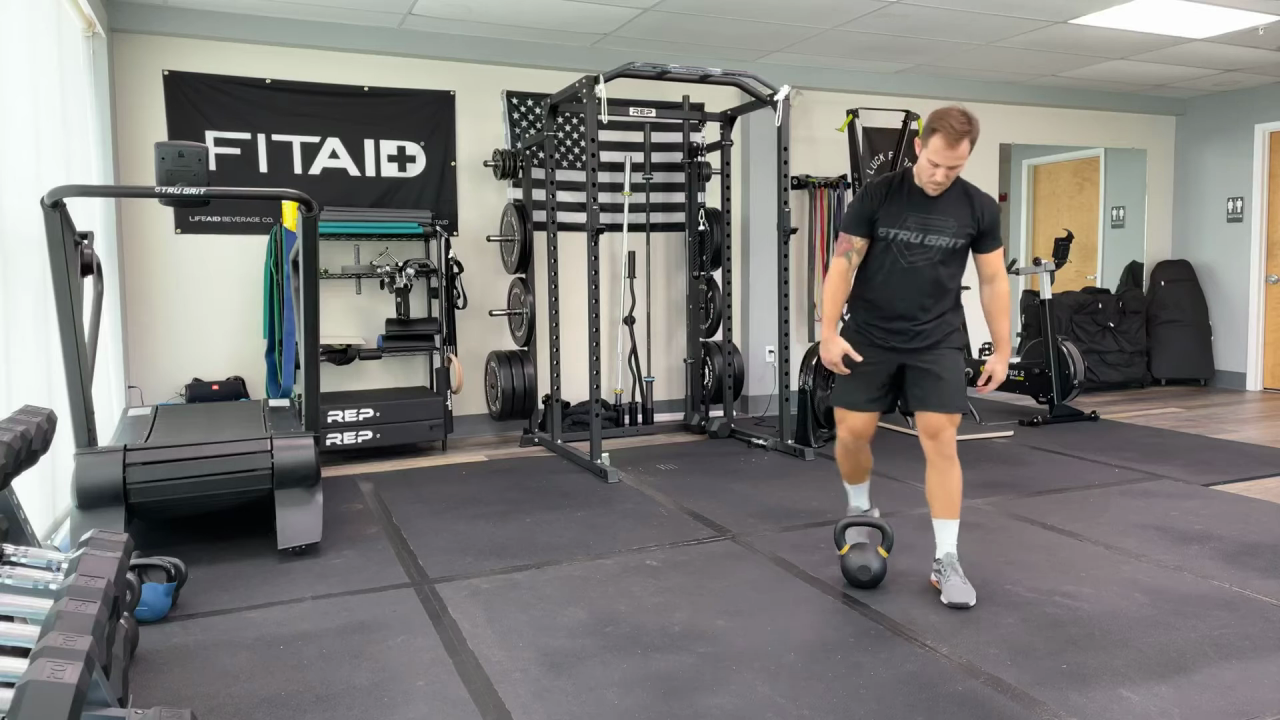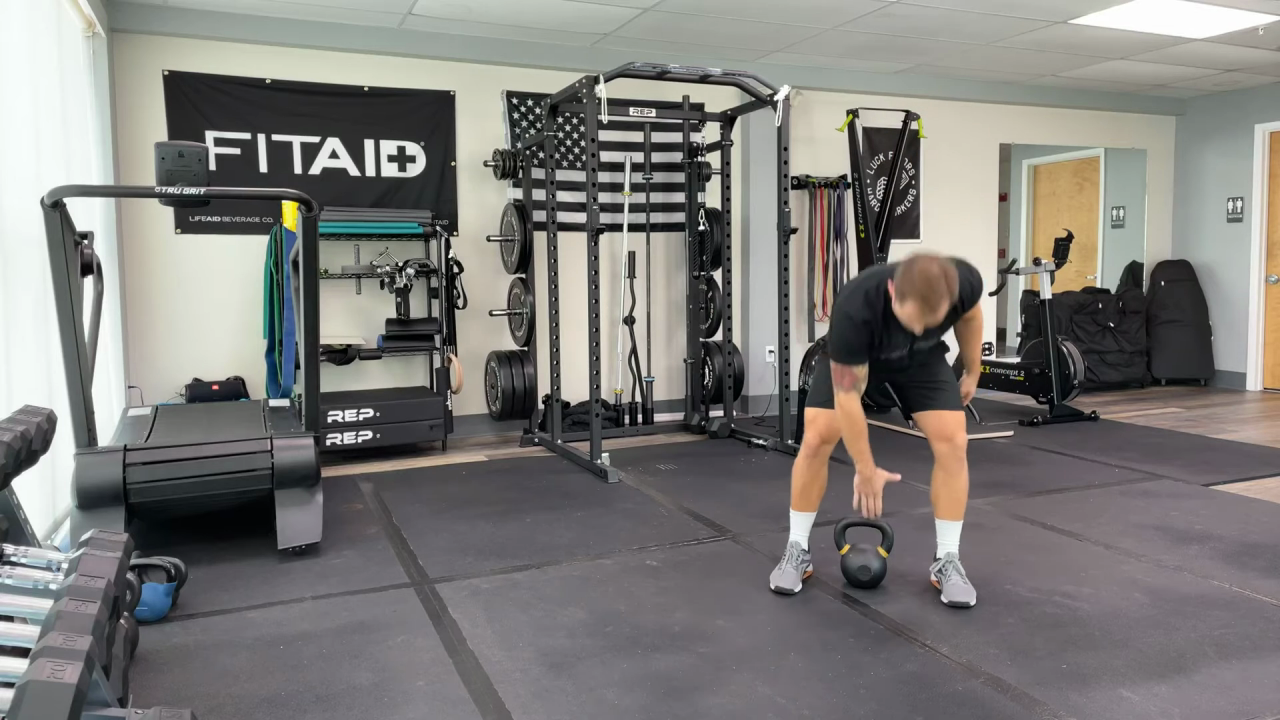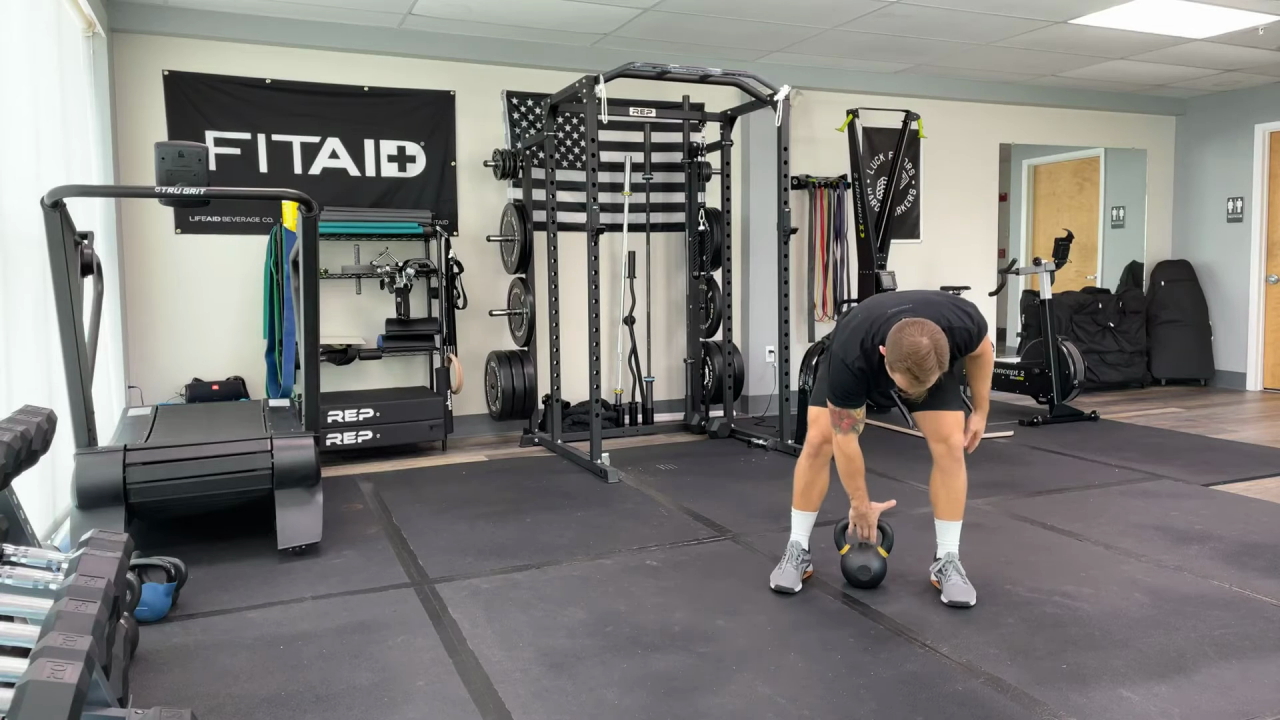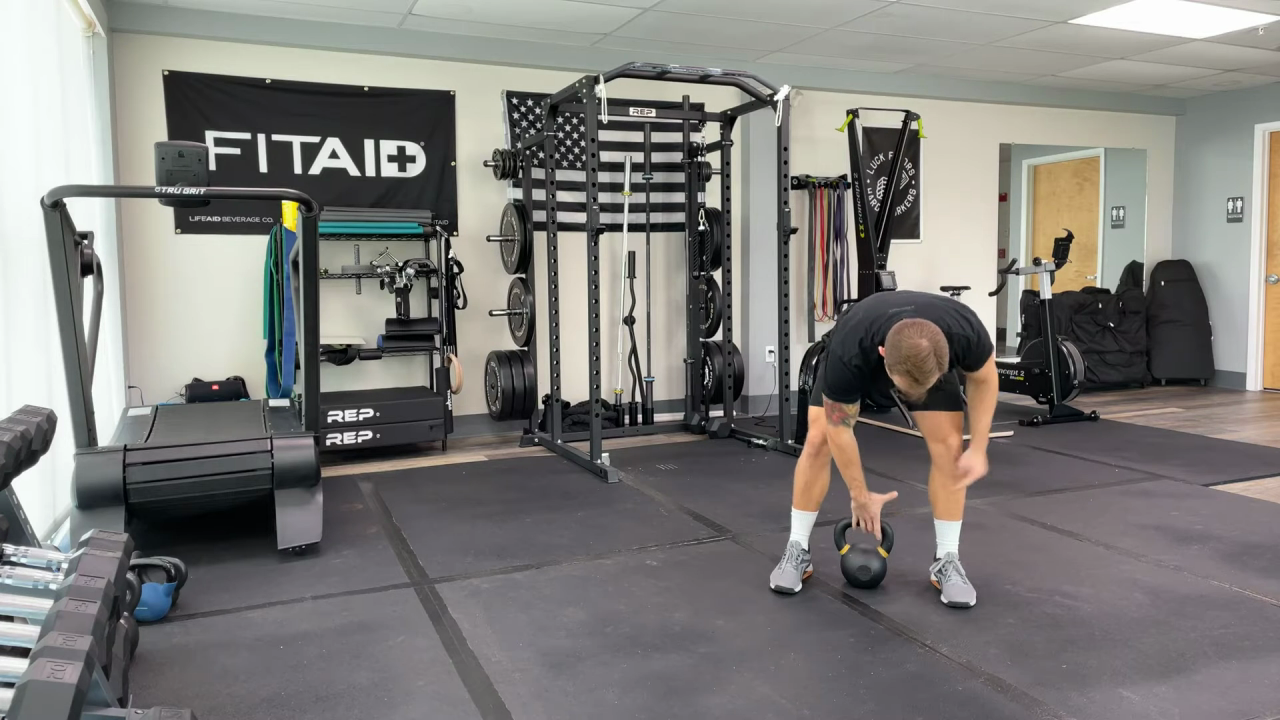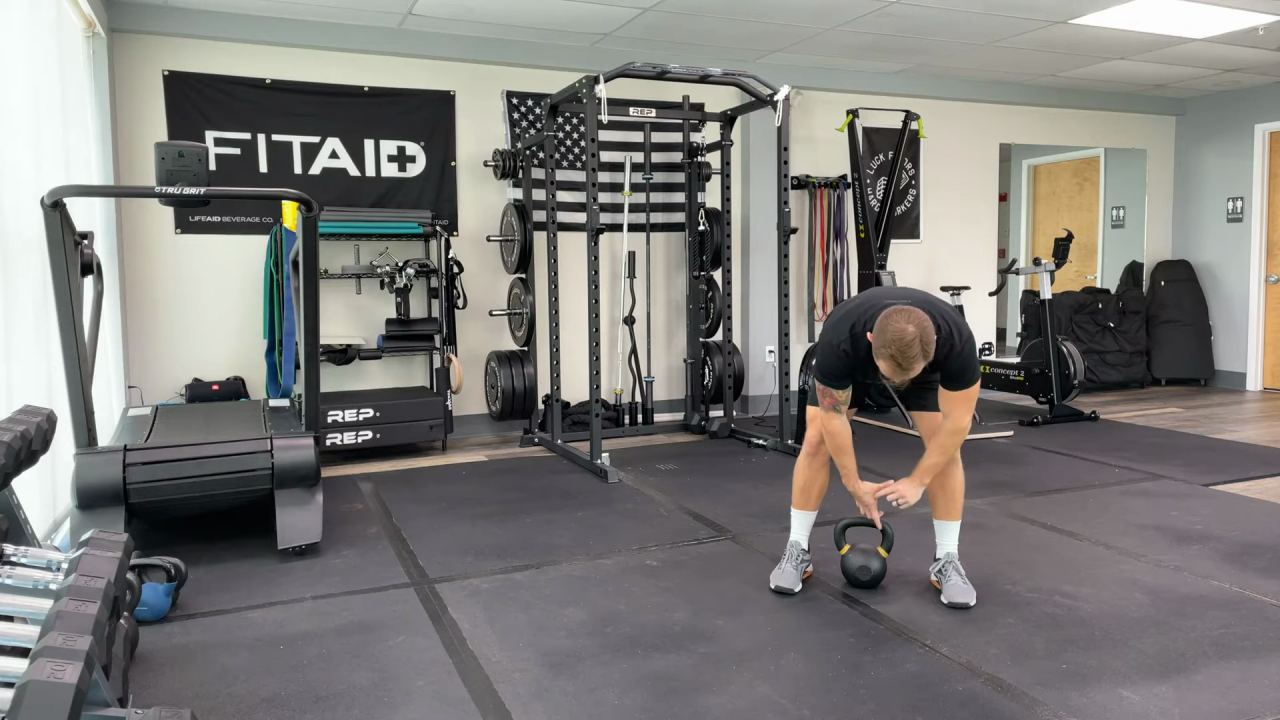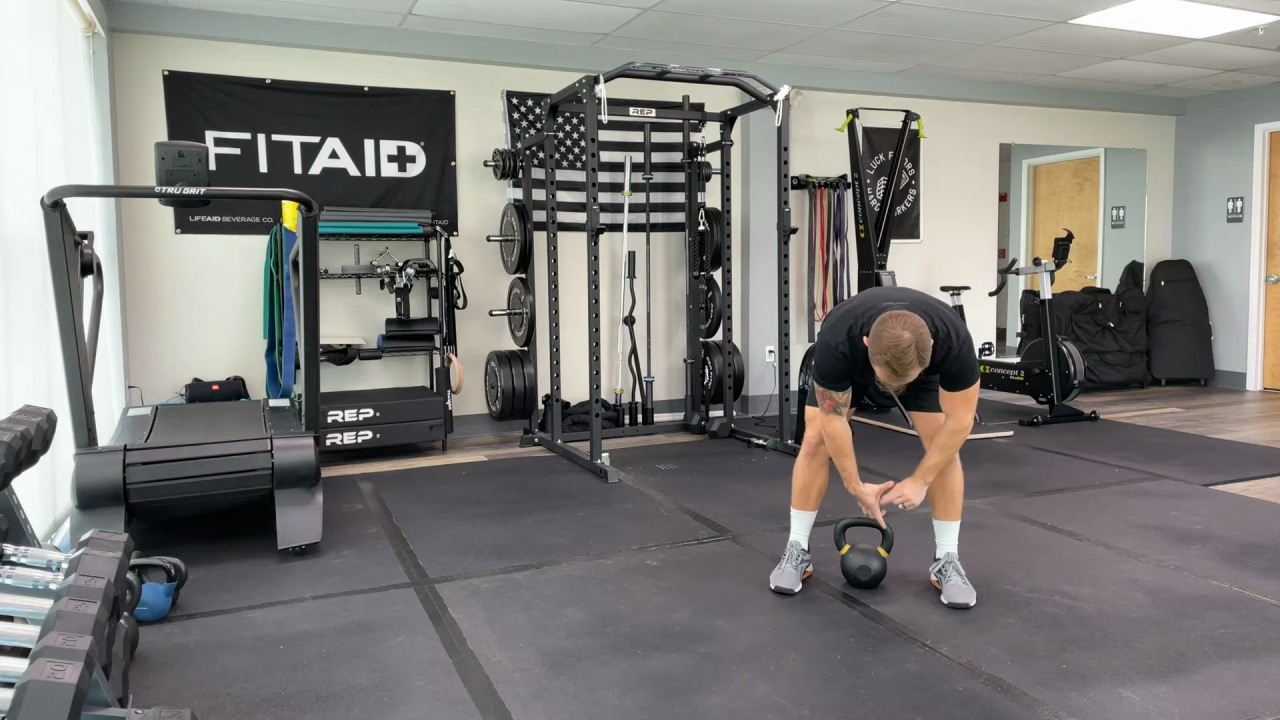
dt=0.5s
person 1, frame 1
left shoulder: (979, 208)
right shoulder: (876, 196)
left elbow: (993, 280)
right elbow: (843, 263)
left wrist: (1002, 350)
right wrist: (829, 331)
left hip: (936, 343)
right hip: (869, 340)
left knee: (940, 441)
right knee: (852, 433)
left ankle: (946, 559)
right ankle: (860, 510)
person 1, frame 2
left shoulder: (965, 282)
right shoulder: (854, 310)
right elbow: (848, 399)
left wrist: (972, 372)
right wrist: (866, 470)
left hip: (923, 362)
right hip: (853, 357)
left knee: (952, 443)
right knee: (816, 440)
left ankle: (947, 561)
right ankle: (797, 551)
person 1, frame 3
left shoulder: (962, 323)
right shoulder: (850, 357)
left elbow: (980, 352)
right elbow: (846, 439)
left wrist: (980, 411)
right wrist: (860, 505)
left hip: (930, 360)
right hip: (854, 351)
left knee: (950, 444)
right knee: (818, 440)
left ankle: (947, 561)
right ankle: (797, 550)
person 1, frame 4
left shoulder: (965, 332)
right shoulder: (848, 354)
left elbow: (983, 378)
right elbow: (839, 429)
left wrist: (978, 447)
right wrist: (860, 496)
right hip: (856, 352)
left knee: (948, 444)
right knee: (819, 439)
left ankle: (947, 560)
right ankle: (797, 550)
person 1, frame 5
left shoulder: (956, 339)
right shoulder: (839, 340)
left elbow: (957, 420)
right elbow: (833, 416)
left wrist: (917, 482)
right wrist: (854, 484)
left hip: (925, 363)
right hip: (853, 361)
left knee: (945, 446)
right knee: (816, 440)
left ankle: (947, 560)
right ankle: (797, 550)
person 1, frame 6
left shoulder: (953, 341)
right shoulder: (836, 342)
left elbow: (958, 419)
right elbow: (832, 419)
left wrist: (920, 480)
right wrist: (855, 486)
left hip: (923, 363)
right hip: (851, 363)
left knee: (941, 444)
right knee: (815, 440)
left ankle: (947, 560)
right ankle: (797, 550)
